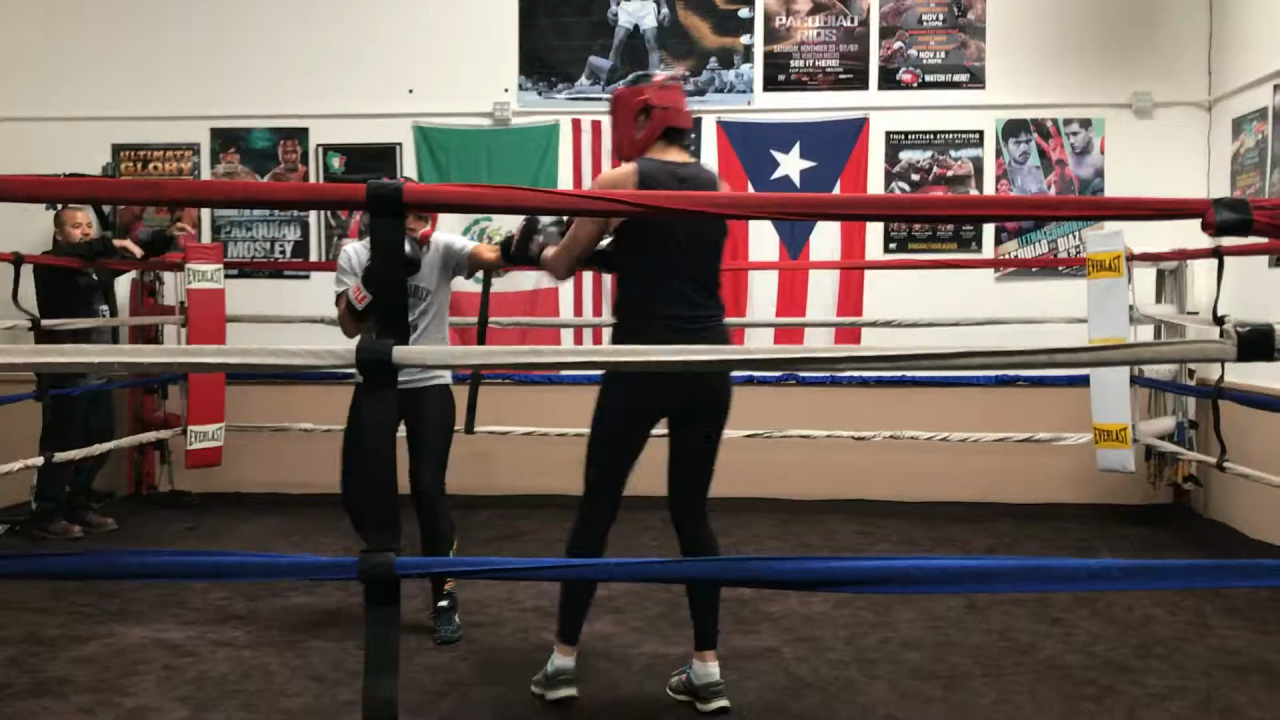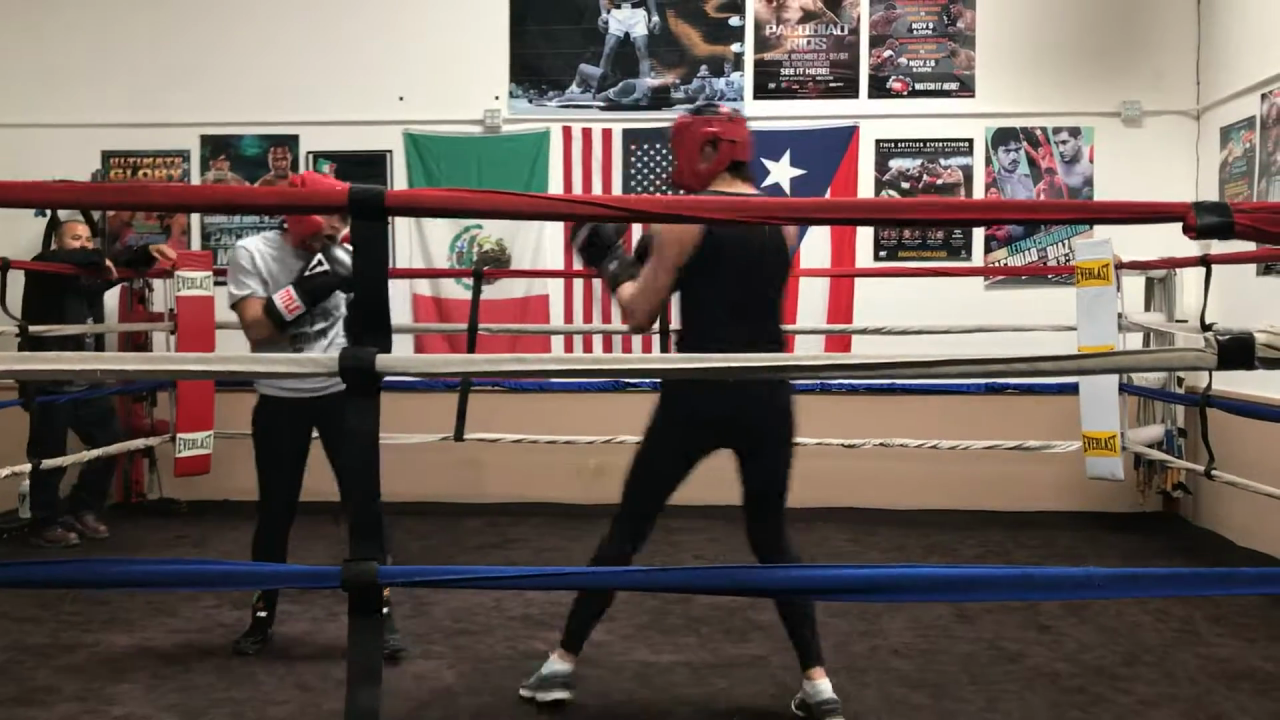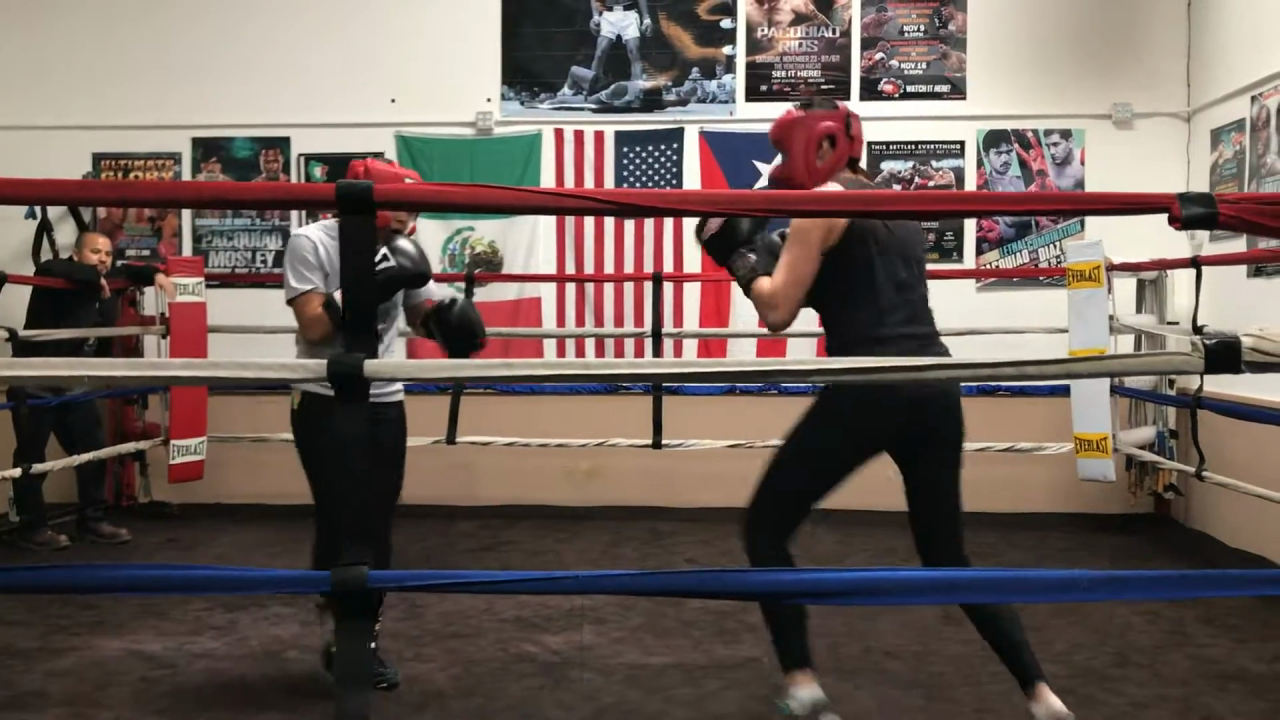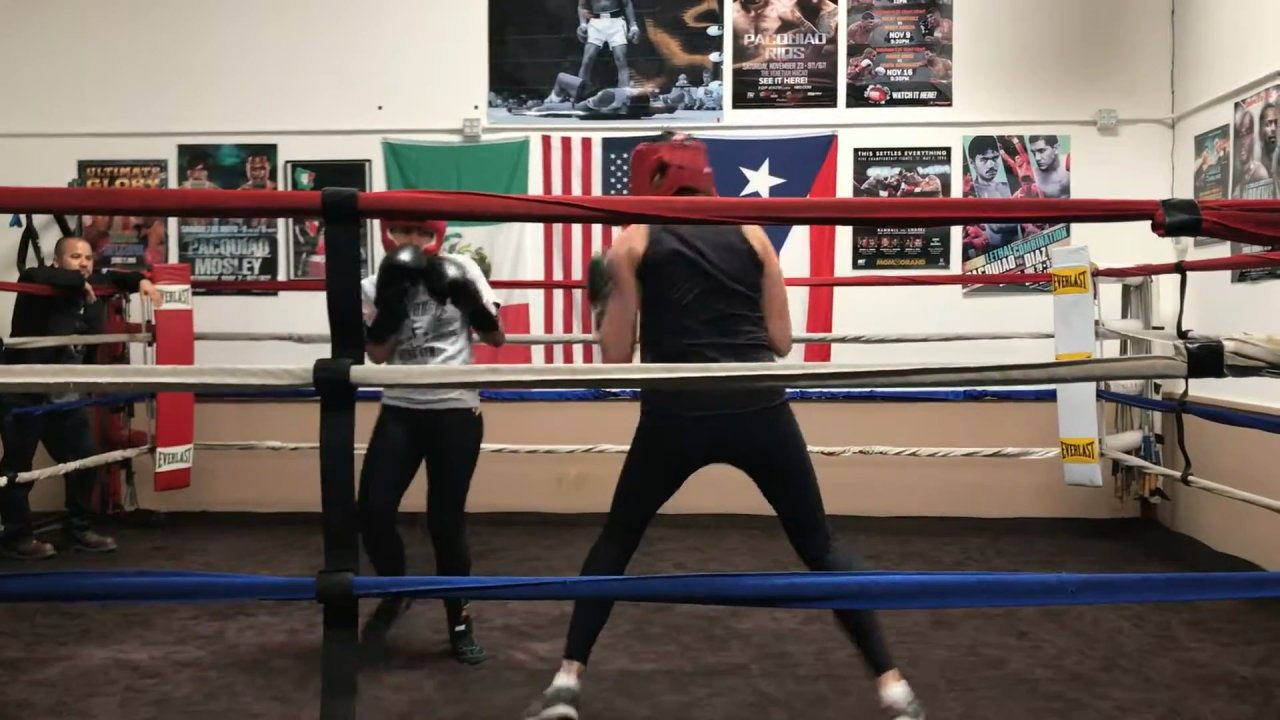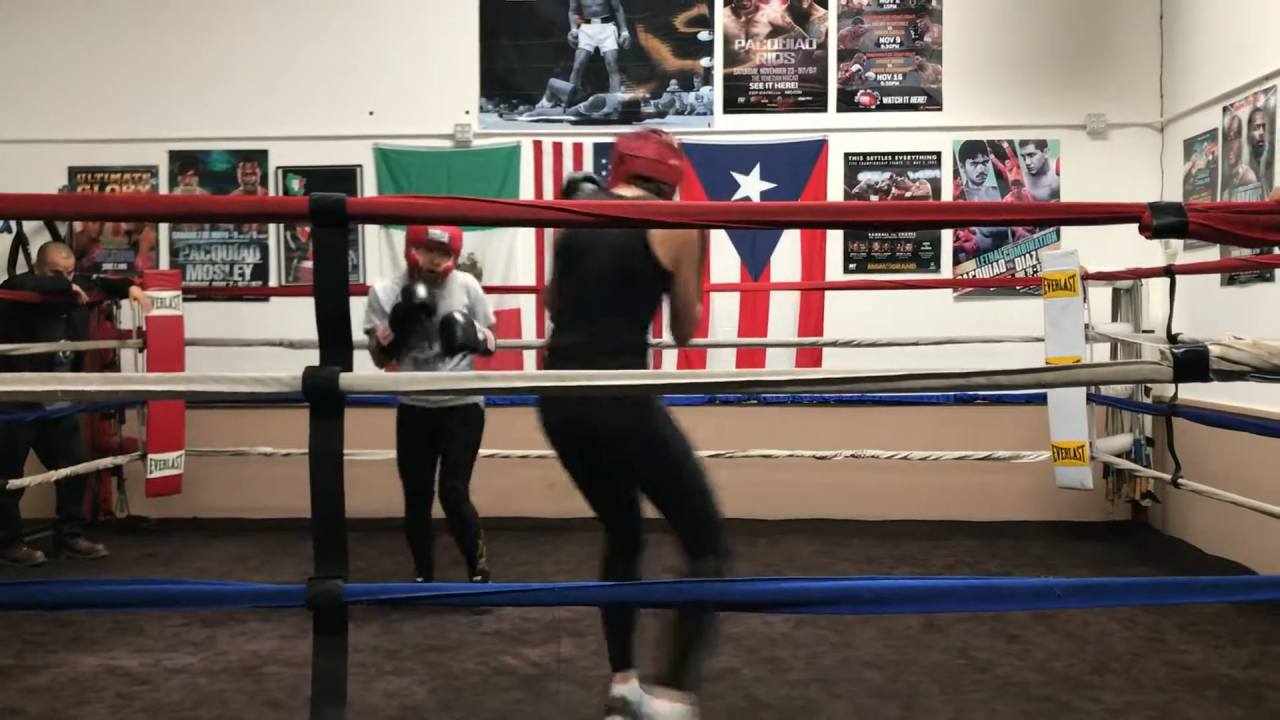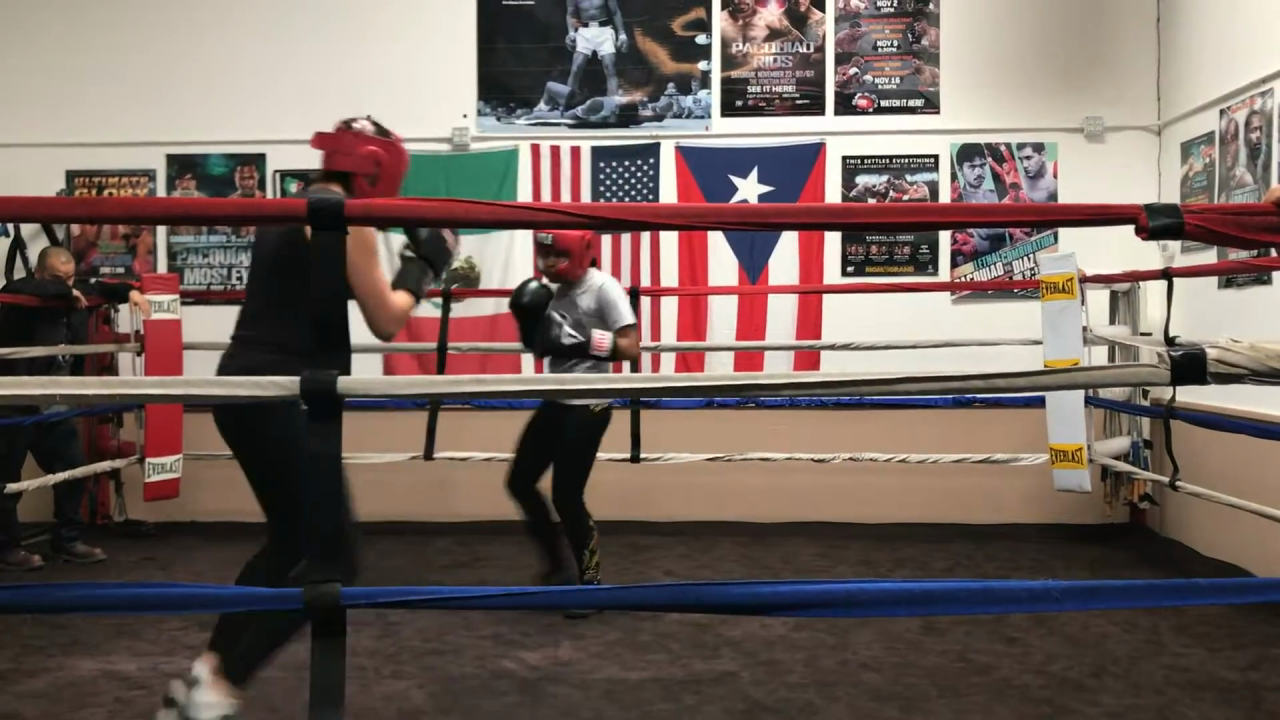
dt=0.7s
person 1, frame 1
left shoulder: (621, 181)
right shoulder: (715, 187)
left elbow: (562, 263)
left wrist: (540, 251)
left hip: (643, 365)
right hip: (707, 363)
left knee: (596, 510)
right knee: (692, 514)
left ankle: (563, 661)
person 1, frame 2
left shoulder: (685, 217)
right shoulder: (784, 220)
left elbow: (638, 312)
left wrist: (610, 260)
left hip: (699, 394)
right hip: (767, 396)
left knee: (627, 529)
right knee: (772, 538)
left ankle: (563, 663)
person 1, frame 3
right shoulder: (898, 212)
left elbow: (778, 311)
left wrist: (742, 258)
right wrist: (783, 256)
left hip: (866, 392)
right hip: (935, 394)
left knee: (763, 531)
right knee: (947, 561)
person 1, frame 4
left shoulder: (632, 241)
right shoulder: (751, 232)
left elbow: (619, 354)
right elbow: (780, 334)
left wrist: (604, 303)
left hip: (677, 410)
right hip: (757, 404)
left knee: (616, 540)
right knee: (821, 550)
person 1, frame 5
right shoulder: (674, 228)
right elbow: (688, 330)
left hip: (561, 396)
right hip: (621, 401)
left knee: (624, 535)
right knee: (707, 547)
person 1, frame 6
left shoulder: (287, 216)
right shoulder: (346, 220)
right elbow: (388, 323)
right wrist: (422, 268)
left hip: (242, 387)
right hip: (276, 396)
left knee: (293, 539)
right knee: (338, 562)
person 2, frame 1
left shoulder: (442, 248)
right shoulder: (353, 255)
left elbow: (490, 257)
right elbow: (350, 325)
left hip: (429, 386)
left knee: (428, 489)
right knee: (357, 488)
left ankle: (444, 597)
person 2, frame 2
left shoulder: (340, 256)
right shoulder: (252, 253)
right elbow: (257, 331)
right wrist: (307, 288)
left hip: (341, 394)
right hip: (280, 400)
left knee: (364, 499)
right knee: (276, 509)
left ankle: (379, 609)
right ankle: (264, 613)
person 2, frame 3
left shoulder: (400, 253)
right shoulder: (311, 242)
left elbow: (425, 317)
right elbow: (314, 327)
left wrist: (456, 316)
right wrist: (372, 286)
left hip: (384, 403)
right hip: (322, 401)
left knee: (374, 528)
right knee: (338, 520)
person 2, frame 4
left shoulder: (459, 269)
right shoulder: (374, 286)
left elbow: (496, 335)
right elbow: (377, 353)
left wrist: (470, 300)
right wrist: (389, 299)
left hip: (455, 409)
right hip: (399, 410)
left knee: (445, 521)
right knee: (373, 514)
left ankle: (459, 623)
right ankle: (391, 597)
person 2, frame 5
left shoulder: (466, 287)
right shoulder: (384, 292)
left elbow: (492, 341)
right elbow: (381, 360)
left wrist: (476, 339)
right wrist: (398, 324)
left hip: (462, 405)
right hip: (415, 408)
left knee: (454, 493)
right knee: (416, 498)
left ankle: (479, 576)
right ankle: (423, 580)
person 2, frame 6
left shoulder: (603, 288)
right shoulder: (553, 291)
left elbow: (631, 345)
right elbow: (540, 349)
left wrist: (583, 340)
right wrist: (528, 319)
left hip: (587, 407)
right hip: (556, 404)
left knee: (567, 495)
right knee: (519, 482)
left ankle: (589, 582)
right ankle: (556, 564)
person 3, frame 1
left shoulder: (101, 263)
right shoulder: (50, 263)
left elbow: (136, 253)
right elbow: (73, 256)
left wrist: (166, 235)
right wrist: (110, 245)
left hip: (98, 371)
right hip: (64, 372)
left knee: (98, 441)
right knee: (60, 444)
left ankle: (79, 507)
right ankle: (45, 516)
person 3, frame 2
left shoulder: (92, 274)
right shoulder: (43, 271)
left elbow: (123, 262)
right elbow: (55, 259)
left wrist: (149, 251)
right wrist: (97, 259)
left hip: (87, 380)
right hip: (48, 381)
left knee: (111, 440)
right knee: (49, 454)
left ankle: (81, 508)
right ankle: (44, 524)
person 3, frame 3
left shoulder: (108, 283)
right shoulder: (55, 278)
left elbow: (130, 273)
right elbow: (49, 269)
left wrist: (155, 275)
right wrist: (93, 277)
left hip: (77, 390)
right hip: (35, 387)
left knee: (93, 453)
right knee: (31, 459)
left ankle: (92, 520)
right ankle: (32, 528)
person 3, frame 4
left shoulder: (92, 287)
right shoulder: (38, 285)
left elbow: (113, 279)
right elbow: (32, 276)
left wrist: (140, 280)
right wrist: (78, 281)
left hip: (66, 397)
left knee: (84, 461)
left ankle: (79, 530)
person 3, frame 5
left shoulder: (75, 290)
left elbow: (99, 285)
left wrist: (129, 286)
right wrist: (63, 286)
left knee: (75, 466)
left ankle: (69, 536)
person 3, frame 6
left shoulder: (75, 295)
left elbow: (99, 289)
left wrist: (129, 291)
right wrist: (65, 292)
left hip: (55, 406)
left knee: (73, 470)
left ankle: (66, 540)
